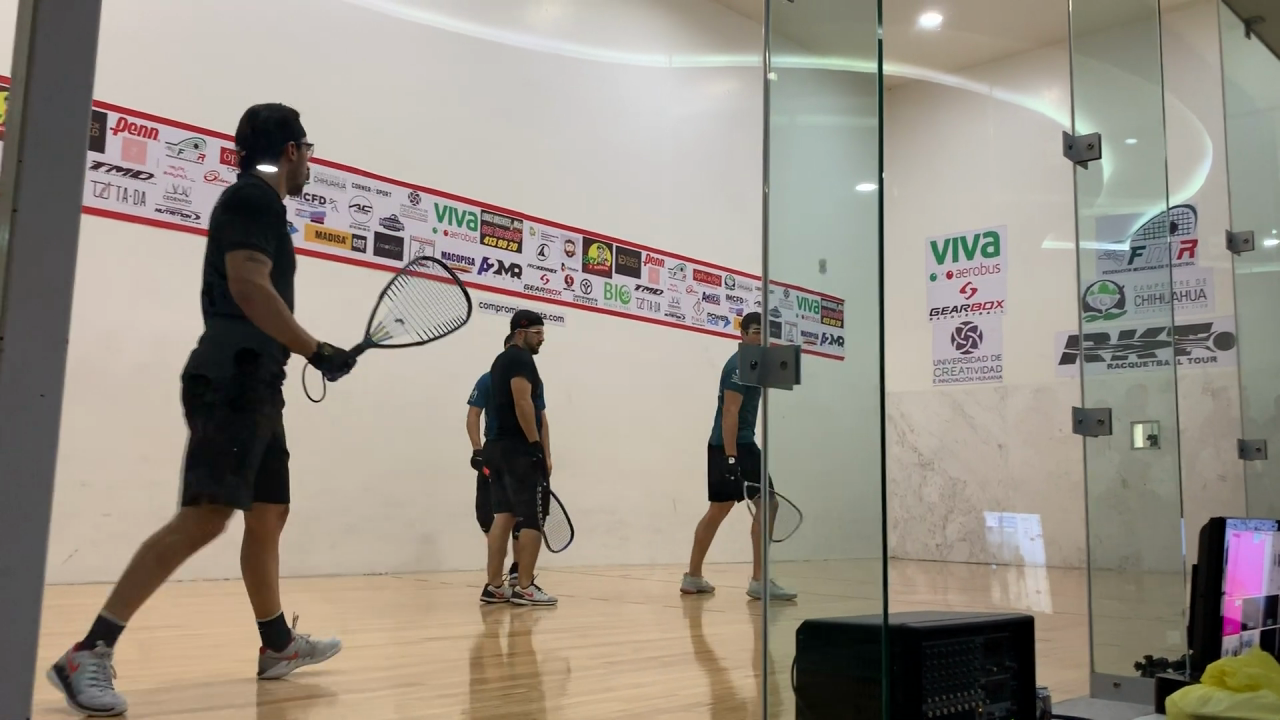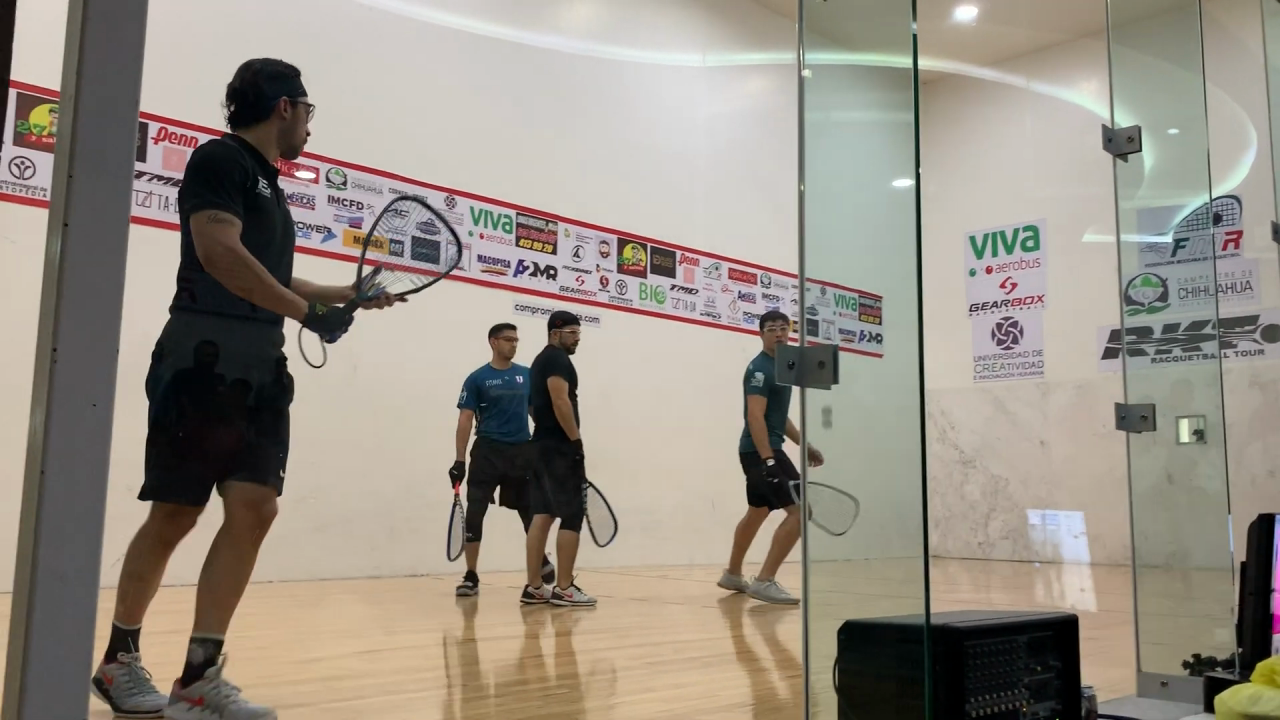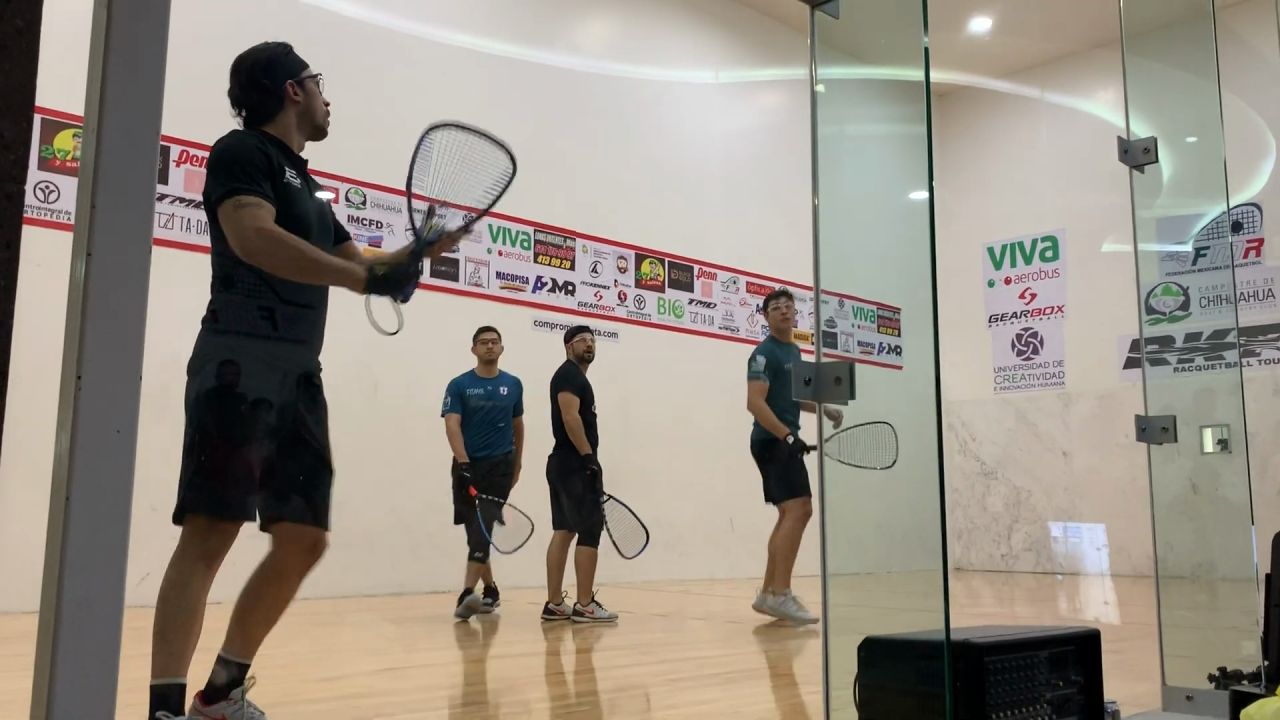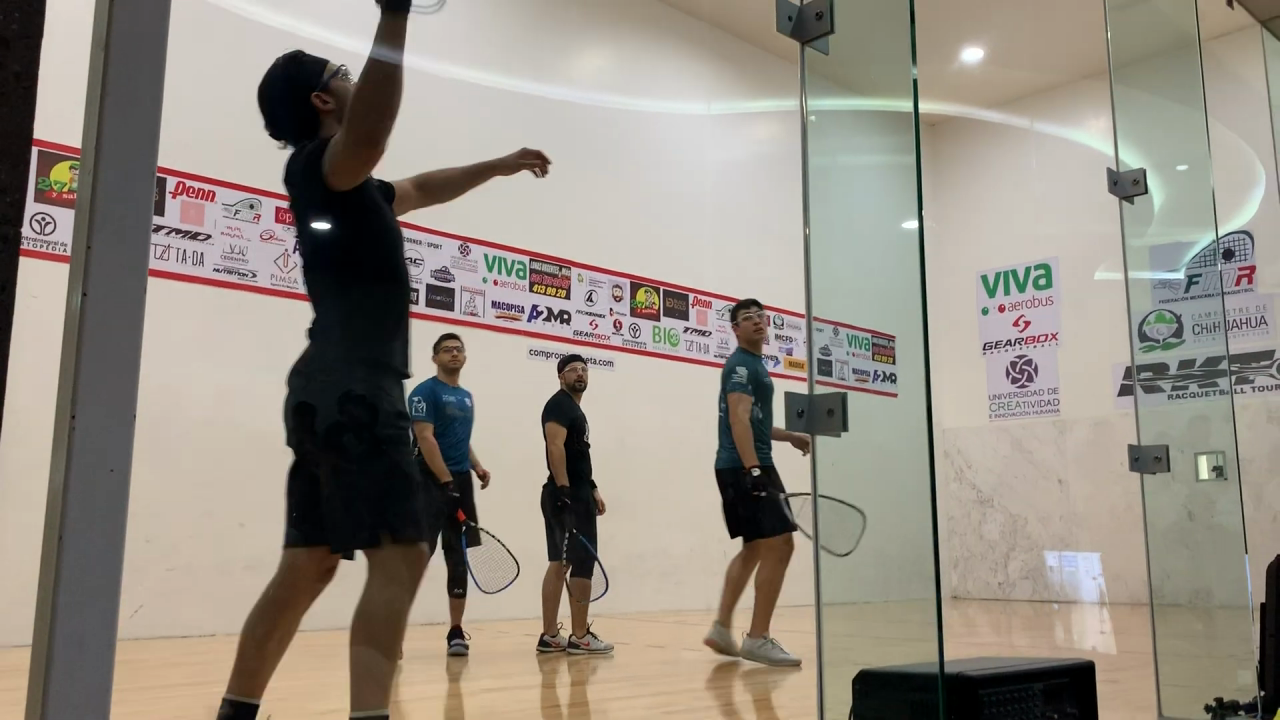
dt=0.4s
person 1, frame 1
left shoulder: (260, 207)
right shoulder: (253, 199)
right elbow: (250, 289)
left wrist: (312, 347)
right wrist: (315, 350)
left hip: (253, 385)
right hip: (230, 381)
left knee: (269, 513)
right knee: (202, 520)
left ankle: (278, 643)
right ankle: (87, 652)
person 1, frame 2
left shoulder: (269, 187)
right shoulder: (219, 157)
right elbow: (217, 250)
left wrist: (346, 294)
right wrist: (306, 311)
left hip: (260, 368)
right hip: (201, 358)
left knee: (254, 508)
right knee: (174, 515)
right ankle: (120, 657)
person 1, frame 3
left shoulder: (303, 185)
right shoulder: (242, 154)
left elbow: (352, 264)
right elbow: (251, 240)
left wrist: (415, 252)
right wrist: (368, 273)
left hip: (298, 385)
right hip: (240, 373)
left knee: (301, 543)
right knee: (208, 535)
person 1, frame 4
left shoulder: (354, 180)
right shoulder: (314, 166)
left elbow: (418, 190)
right elbow: (366, 138)
left wrist: (499, 165)
left hip: (339, 391)
right hip: (353, 392)
left knee: (306, 567)
right knee: (401, 557)
person 2, frame 1
right shoulder: (740, 365)
right elbow: (729, 412)
left wrist: (741, 450)
right wrist: (732, 457)
left hip: (723, 446)
right hip: (732, 446)
left knee: (717, 510)
right knee: (766, 504)
left ankle: (693, 576)
right ankle: (759, 580)
person 2, frame 2
left shoulder: (780, 367)
right shoulder: (759, 368)
right elbow: (755, 417)
left wrist: (804, 445)
right wrist: (769, 459)
left hip: (768, 451)
right hip: (761, 452)
left knee: (757, 514)
right knee: (798, 511)
left ankle: (733, 574)
right ankle: (764, 581)
person 2, frame 3
left shoulder: (794, 351)
right shoulder: (764, 352)
right elbow: (755, 402)
left wrist: (824, 409)
right wrist: (788, 436)
left hip: (784, 441)
right hip: (771, 442)
left knee: (790, 514)
right knee: (798, 509)
left ankle: (774, 593)
right ankle: (778, 592)
person 2, frame 4
left shoulder: (753, 364)
right shoulder: (741, 364)
right elbow: (738, 419)
left wrist: (788, 435)
right wrist: (753, 468)
left hip: (735, 468)
right hip: (745, 468)
left knee: (752, 548)
right knee: (779, 546)
left ankle: (722, 626)
right ankle: (758, 638)
person 3, frame 1
left shoulder: (501, 360)
right shoulder: (521, 358)
right elbow: (523, 402)
right wrist: (536, 445)
left hip: (500, 446)
right hip: (520, 448)
left knee: (504, 515)
right knee: (533, 517)
left ankle: (494, 586)
right ankle: (524, 588)
person 3, frame 2
left shoulder: (542, 360)
right shoulder: (557, 359)
right elbow: (561, 401)
right wrist: (577, 442)
left hip: (541, 446)
right hip: (558, 448)
left knee: (543, 516)
right knee: (572, 516)
left ankle: (534, 587)
right ankle: (564, 589)
person 3, frame 3
left shoulder: (574, 376)
right shoulder: (569, 373)
right elbow: (570, 416)
left wrist: (587, 460)
right wrist: (589, 458)
left hip: (564, 463)
right hip: (576, 464)
left knee: (563, 531)
right knee: (589, 532)
left ankle: (555, 603)
right ankle: (585, 605)
person 3, frame 4
left shoulder: (573, 408)
right shoulder: (559, 404)
right elbow: (555, 447)
left wrist: (593, 489)
right wrist: (564, 490)
left hip: (573, 493)
right hip: (567, 495)
left knee: (558, 563)
right knee: (582, 562)
left ankle: (550, 635)
right ankle: (580, 637)
person 4, frame 1
right shoulder: (488, 381)
left elbow: (542, 420)
right elbow: (473, 416)
left wrist: (545, 454)
right wrist: (477, 449)
right knee: (485, 510)
left ankle: (518, 566)
person 4, frame 2
left shoulder: (526, 375)
right shoulder: (476, 379)
right elbow: (465, 421)
right wrist: (459, 461)
left hip: (521, 450)
right hip: (487, 450)
left knee: (530, 511)
right knee: (474, 510)
left ankle: (542, 558)
right ankle: (471, 576)
person 4, frame 3
left shoulder: (513, 384)
right shoulder: (458, 385)
right elbow: (452, 426)
left wrist: (517, 465)
right wrist: (463, 464)
left hip: (499, 464)
right hip: (467, 466)
left knee: (483, 527)
right knee: (475, 533)
left ankle: (468, 593)
right ankle: (489, 589)
person 4, frame 4
left shoulder: (466, 397)
right shoulder: (426, 391)
right elbow: (425, 437)
left wrist: (478, 467)
right wrist: (447, 482)
left hip: (460, 482)
right hip: (429, 483)
left knee: (458, 560)
left ankle: (456, 631)
